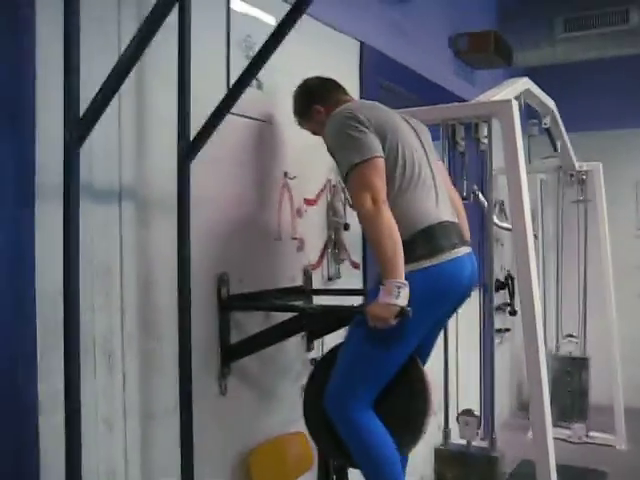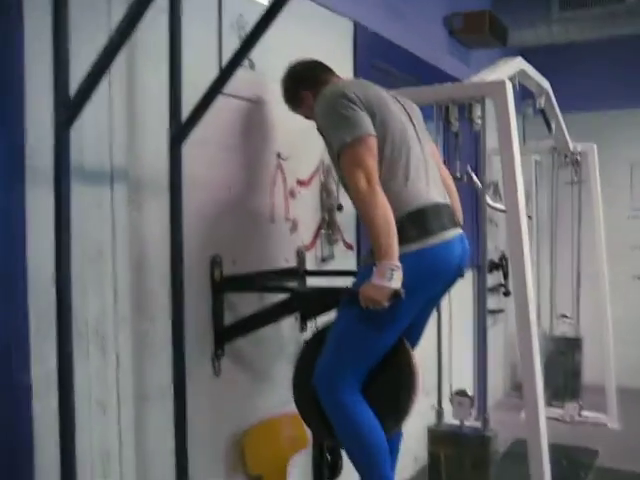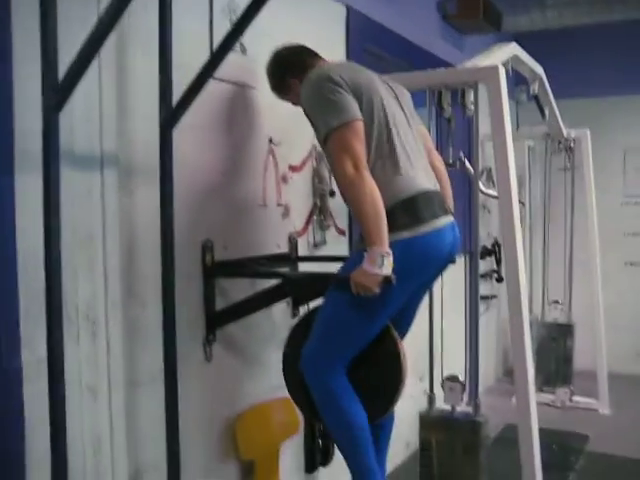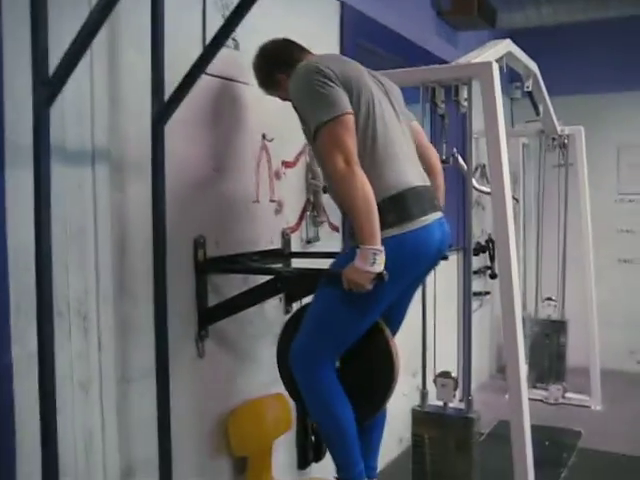
dt=0.1s
person 1, frame 1
left shoulder: (346, 120)
right shoulder: (402, 122)
left elbow: (373, 203)
right elbow: (451, 197)
left wrist: (392, 290)
left hip: (425, 267)
right hip: (458, 262)
left knee: (345, 398)
right knee: (388, 392)
person 1, frame 2
left shoulder: (336, 99)
right shoulder: (392, 100)
left elbow: (366, 184)
right elbow: (443, 177)
left wrist: (386, 270)
left hip: (416, 250)
right hip: (449, 242)
left knee: (334, 382)
person 1, frame 3
left shoulder: (321, 83)
right shoulder: (383, 85)
left elbow: (354, 170)
right elbow: (435, 164)
left wrist: (376, 257)
left hip: (405, 237)
right hip: (439, 230)
left knee: (321, 363)
person 1, frame 4
left shoulder: (310, 75)
right shoulder: (372, 79)
left elbow: (344, 164)
right elbow: (430, 157)
left wrist: (368, 253)
left hip: (395, 234)
right hip: (429, 226)
left knee: (310, 359)
